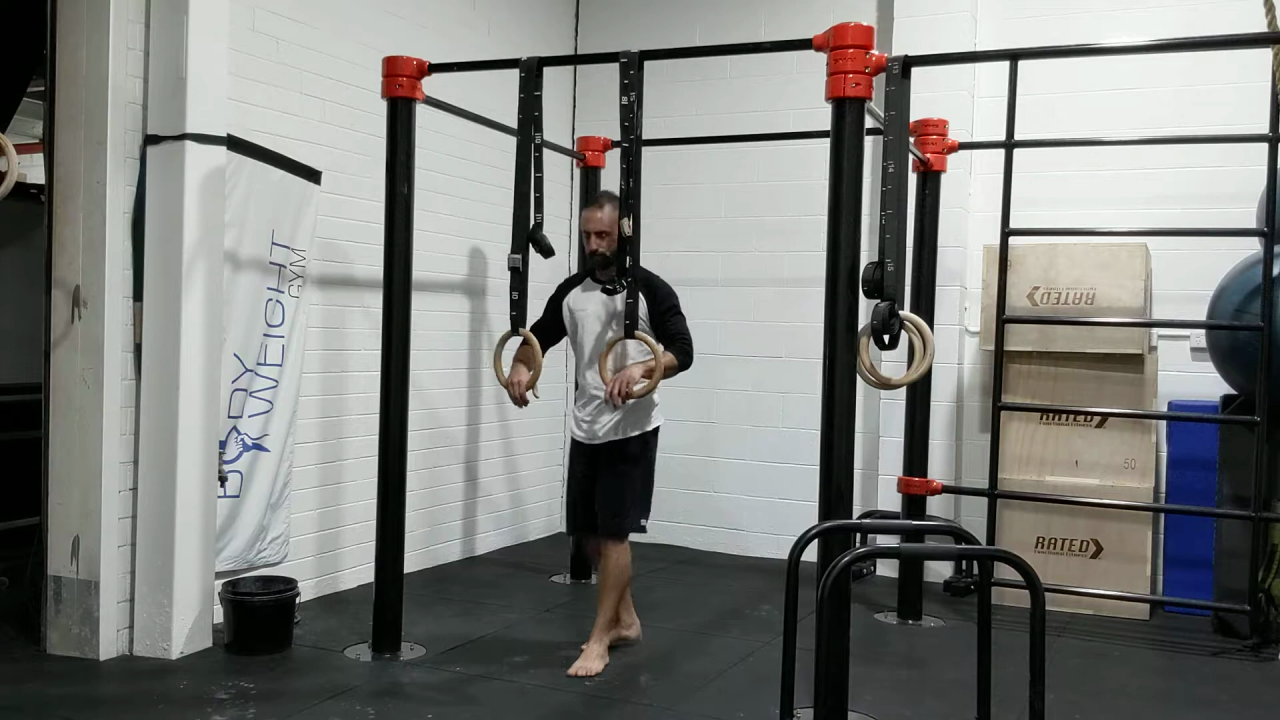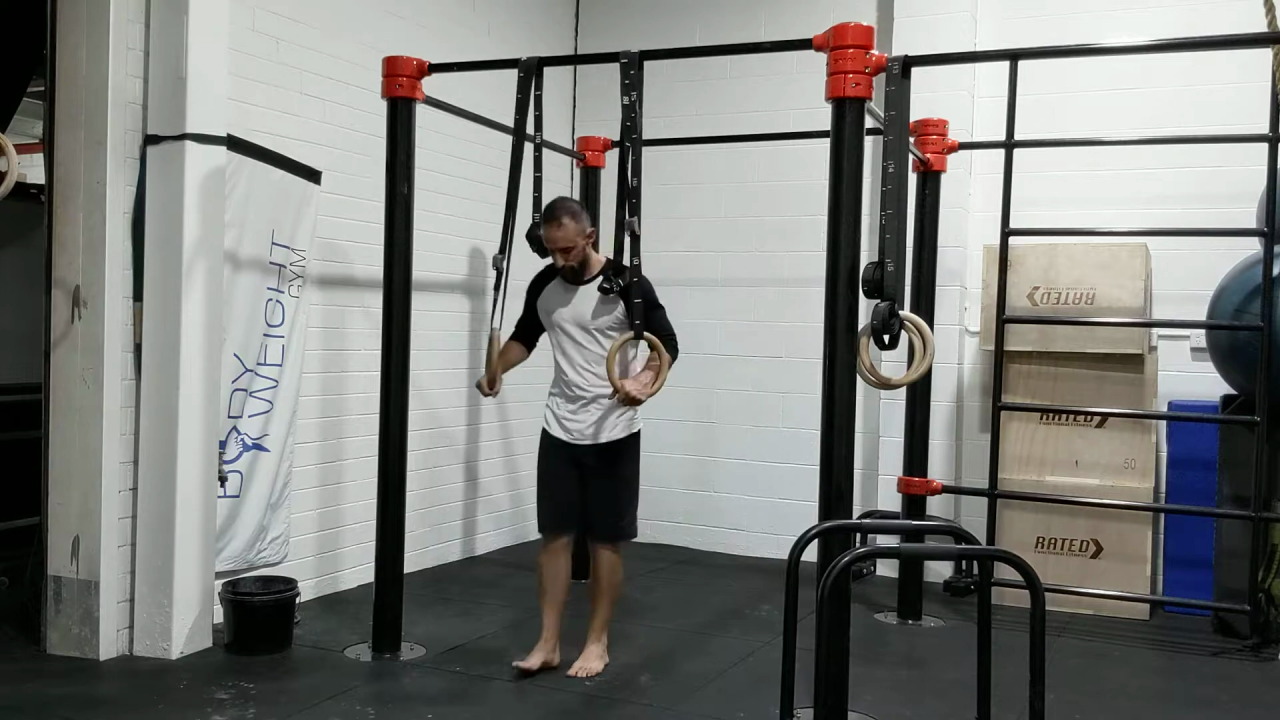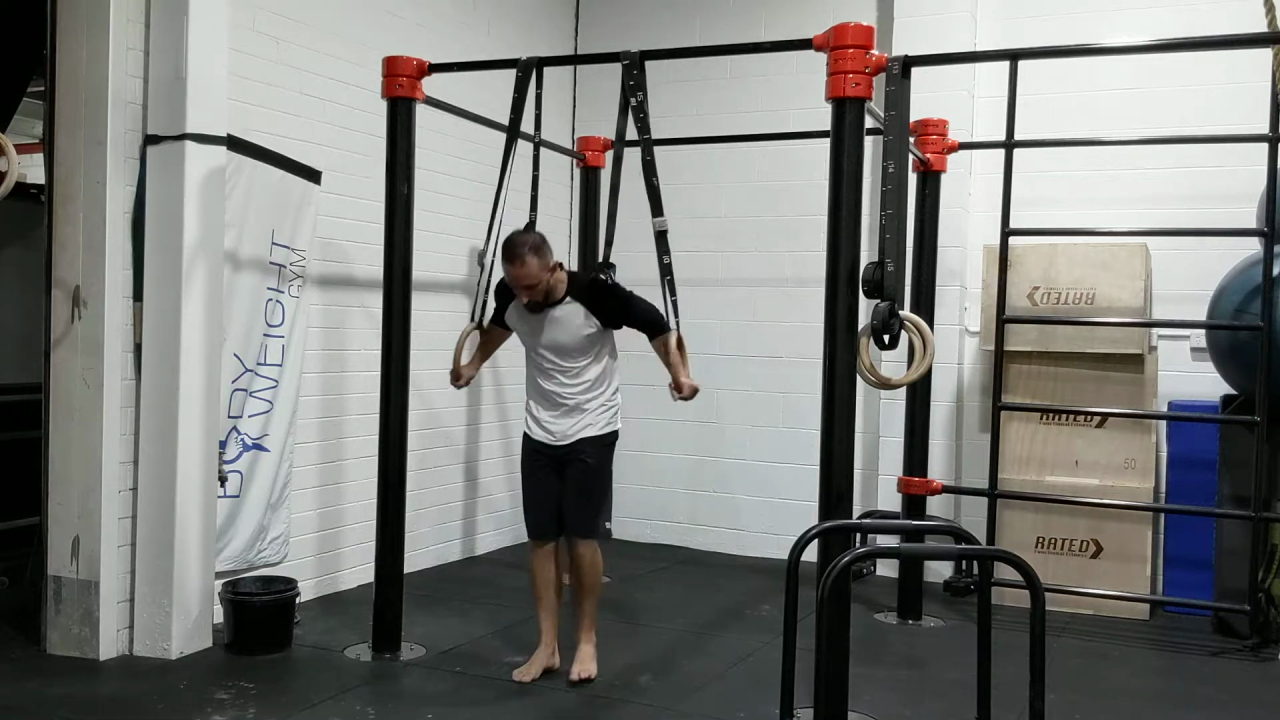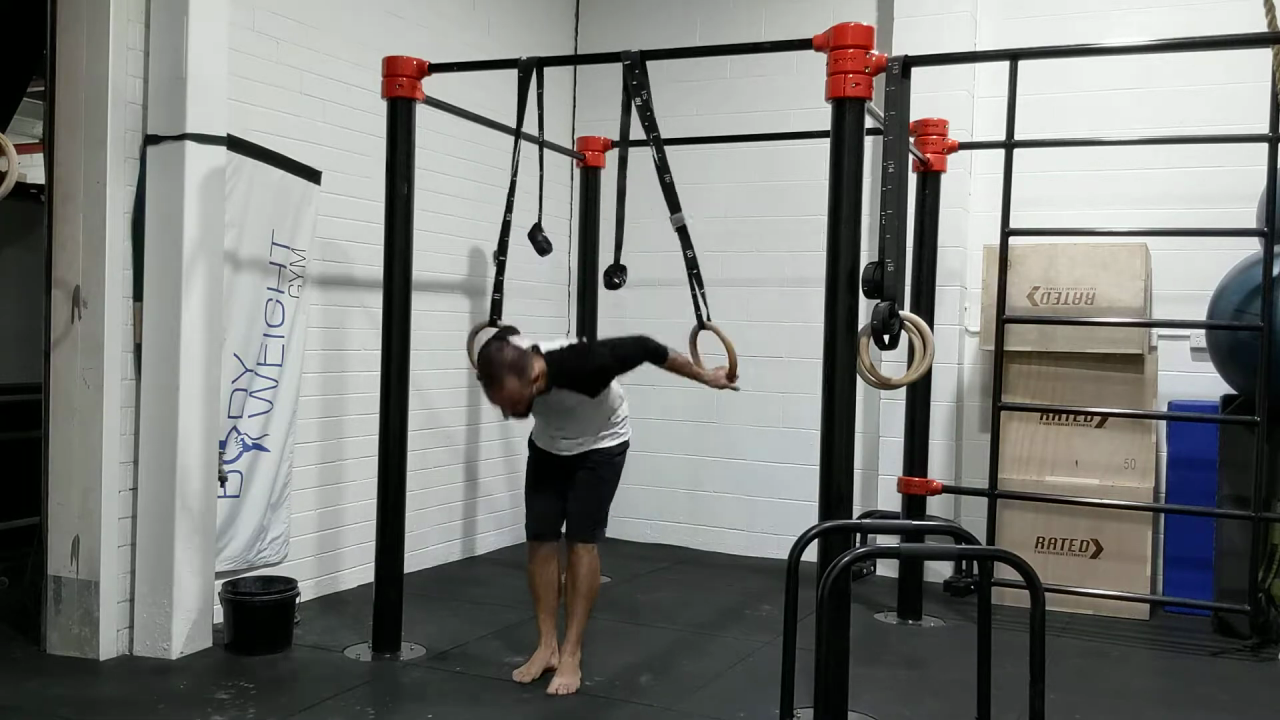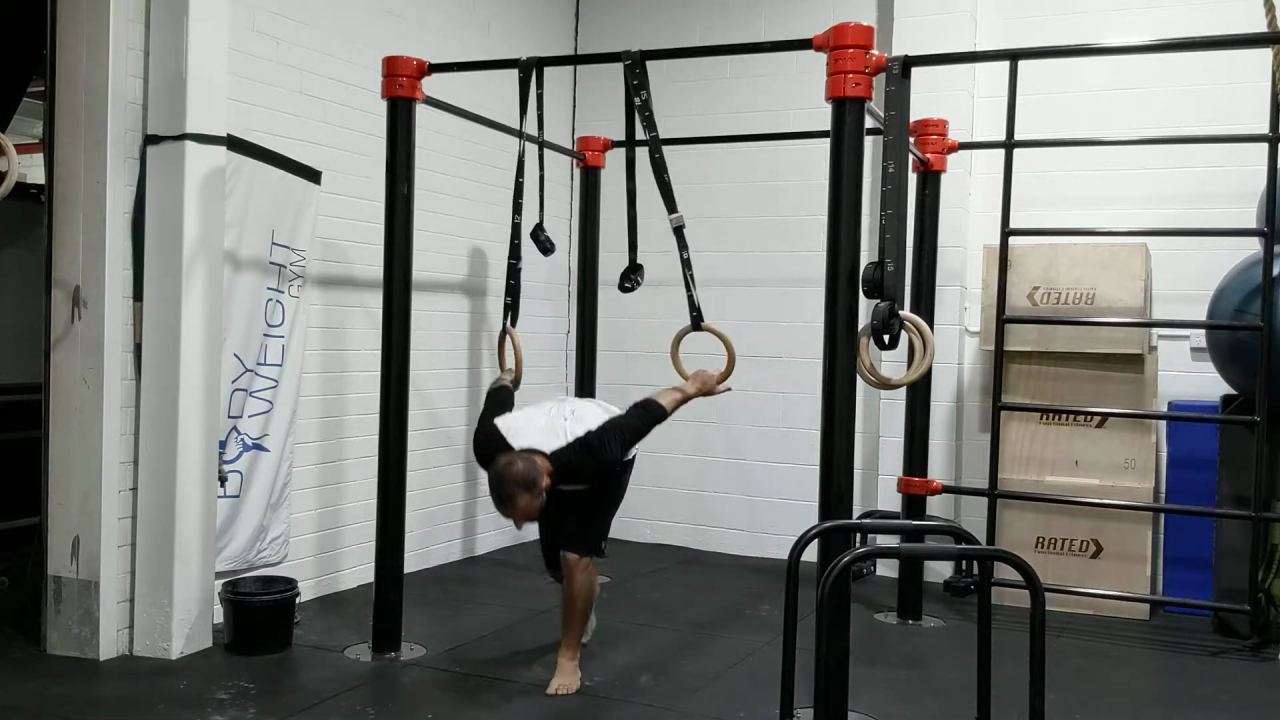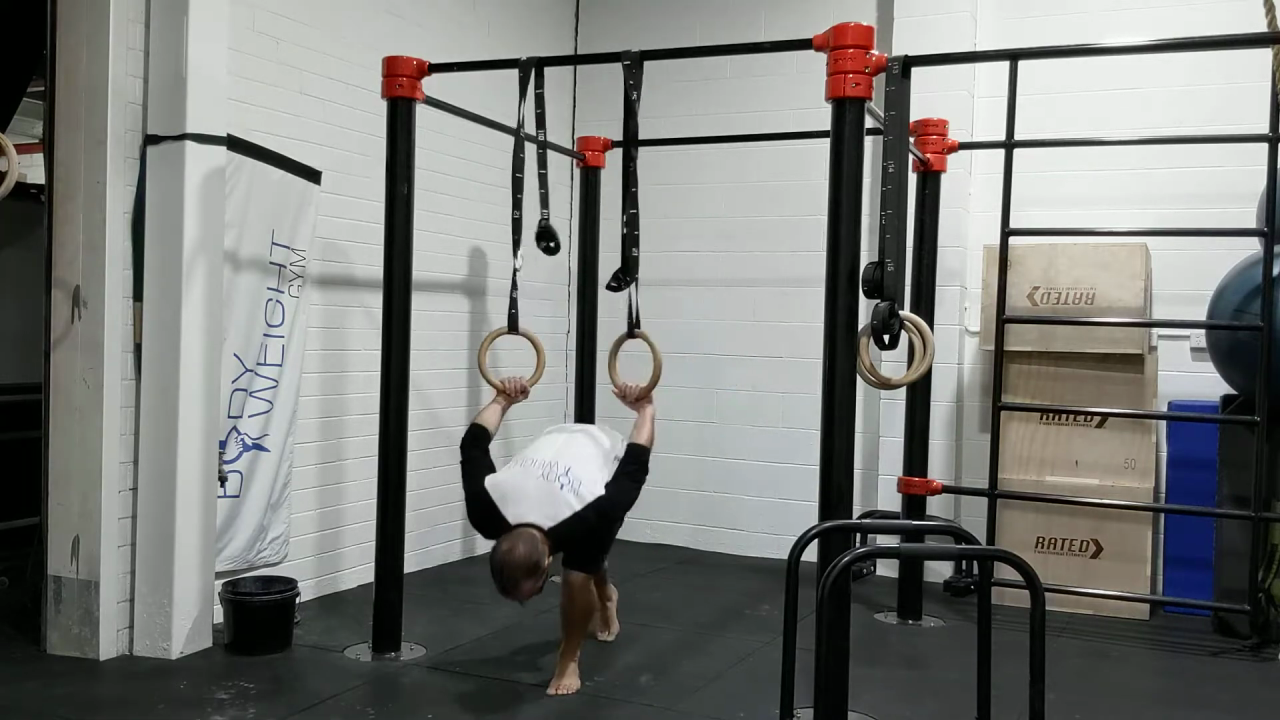
dt=0.4s
person 1, frame 1
left shoulder: (651, 289)
right shoulder: (571, 291)
left elbow: (682, 351)
right elbow: (538, 337)
left wrist: (640, 368)
right wrist: (520, 364)
left hip: (630, 431)
right hip: (584, 430)
left knee: (614, 533)
right knee: (589, 531)
left ankle: (599, 641)
right ankle: (625, 619)
person 1, frame 2
left shoulder: (627, 286)
right shoulder: (543, 286)
left elbow: (666, 343)
right elbow: (525, 336)
left wrist: (644, 378)
right wrist: (495, 370)
left hip: (612, 433)
right hip: (559, 430)
left knee: (606, 539)
right knee: (554, 534)
left ankle: (597, 641)
right ankle: (548, 641)
person 1, frame 3
left shoulder: (597, 295)
right shoulder: (510, 295)
left elbow: (655, 324)
left wrist: (679, 375)
right wrist: (473, 364)
left hip: (592, 432)
right hip: (539, 432)
left knee: (582, 537)
right knee: (541, 539)
left ankle: (587, 639)
right ankle: (547, 645)
person 1, frame 4
left shoulder: (584, 366)
right shoulder: (501, 361)
left elbow: (647, 349)
right elbow: (508, 334)
left wrist: (705, 376)
left hip: (601, 444)
right hip: (547, 445)
left knee: (582, 542)
right knee: (540, 540)
left ankle: (571, 656)
right ankle: (547, 647)
person 1, frame 5
left shoulder: (595, 455)
right shoulder: (489, 447)
left elbow: (643, 414)
right elbow: (500, 390)
left wrist: (692, 389)
right wrist: (505, 380)
left hip: (607, 460)
right hip: (557, 466)
left knee: (576, 555)
right knee: (555, 561)
left ankle: (569, 658)
right ankle: (584, 603)
person 1, frame 6
left shoulder: (589, 519)
right shoulder: (486, 514)
left elbow: (633, 471)
right elbow: (472, 447)
left wrist: (646, 409)
right wrist: (502, 401)
left hip: (606, 455)
left knee: (577, 573)
right knee: (585, 560)
left ankle: (569, 660)
right ankle: (605, 597)
